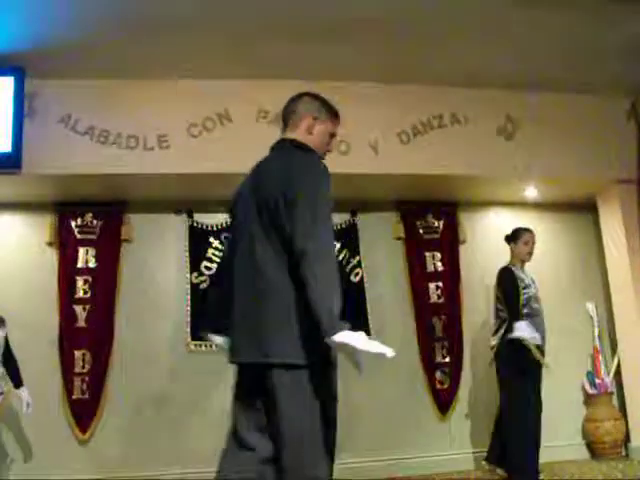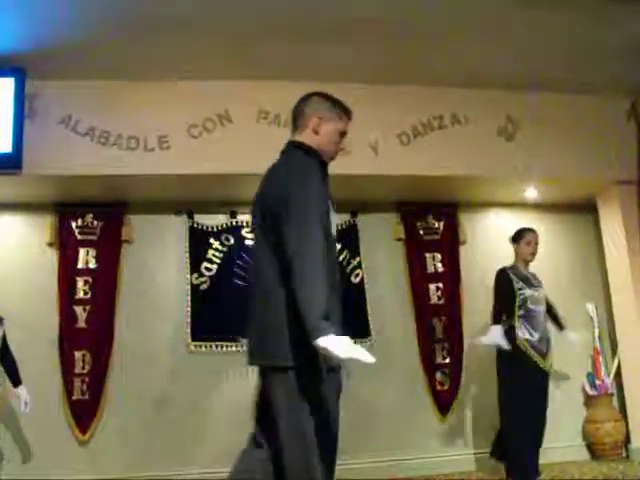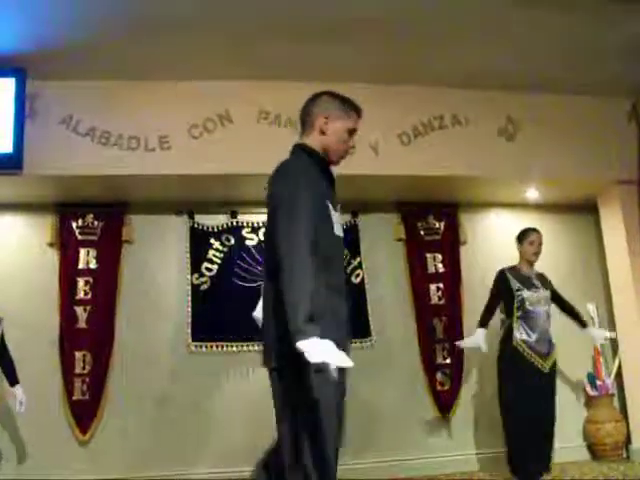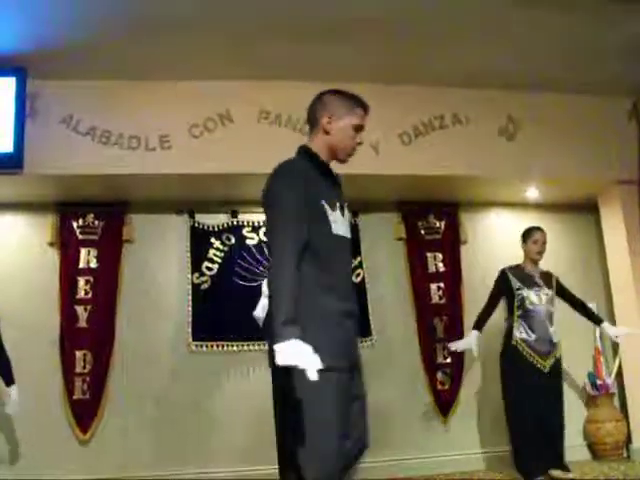
dt=0.1s
person 1, frame 1
left shoulder: (256, 177)
right shoulder: (305, 169)
right elbow: (315, 252)
left wrist: (222, 324)
right wrist: (334, 325)
left hip: (257, 333)
right hip: (295, 339)
left knee: (248, 449)
person 1, frame 2
left shoulder: (275, 177)
right shoulder: (304, 171)
right elbow: (307, 254)
right wrist: (321, 328)
left hip: (276, 336)
right hip: (298, 340)
left knee: (273, 448)
person 1, frame 3
left shoulder: (312, 180)
right shoulder: (297, 175)
right elbow: (294, 258)
right wrist: (307, 331)
left hip: (317, 338)
right hip: (307, 344)
left knee: (297, 448)
person 1, frame 4
left shoulder: (324, 183)
right shoulder: (291, 177)
right elbow: (284, 258)
right wrist: (286, 333)
left hip: (334, 340)
right hip: (309, 343)
left knee: (350, 440)
person 2, frame 1
left shoulder: (522, 275)
right shoulder: (507, 273)
right elbow: (509, 307)
left wrist: (530, 329)
right wrist: (522, 325)
left hip: (527, 350)
right hip: (514, 348)
left knee: (515, 406)
right knee: (523, 407)
person 2, frame 2
left shoulder: (533, 278)
right shoulder: (505, 274)
left elbow: (547, 307)
right elbow: (499, 305)
left wrist: (564, 330)
right wrist: (495, 329)
left hip: (536, 351)
right hip: (515, 350)
left knee: (534, 408)
right knee: (522, 407)
person 2, frame 3
left shoulder: (543, 280)
right shoulder: (506, 276)
left elbow: (564, 305)
right elbow: (491, 306)
left wrist: (590, 328)
right wrist: (480, 333)
left hip: (544, 352)
right hip: (517, 352)
left knee: (545, 411)
right knee: (521, 411)
person 2, frame 4
left shoulder: (550, 278)
right shoulder: (508, 275)
left elbow: (575, 302)
right elbow: (490, 305)
left wrist: (604, 325)
right wrist: (474, 334)
left hip: (548, 352)
right hip: (519, 351)
left knee: (552, 410)
right knee: (524, 410)
